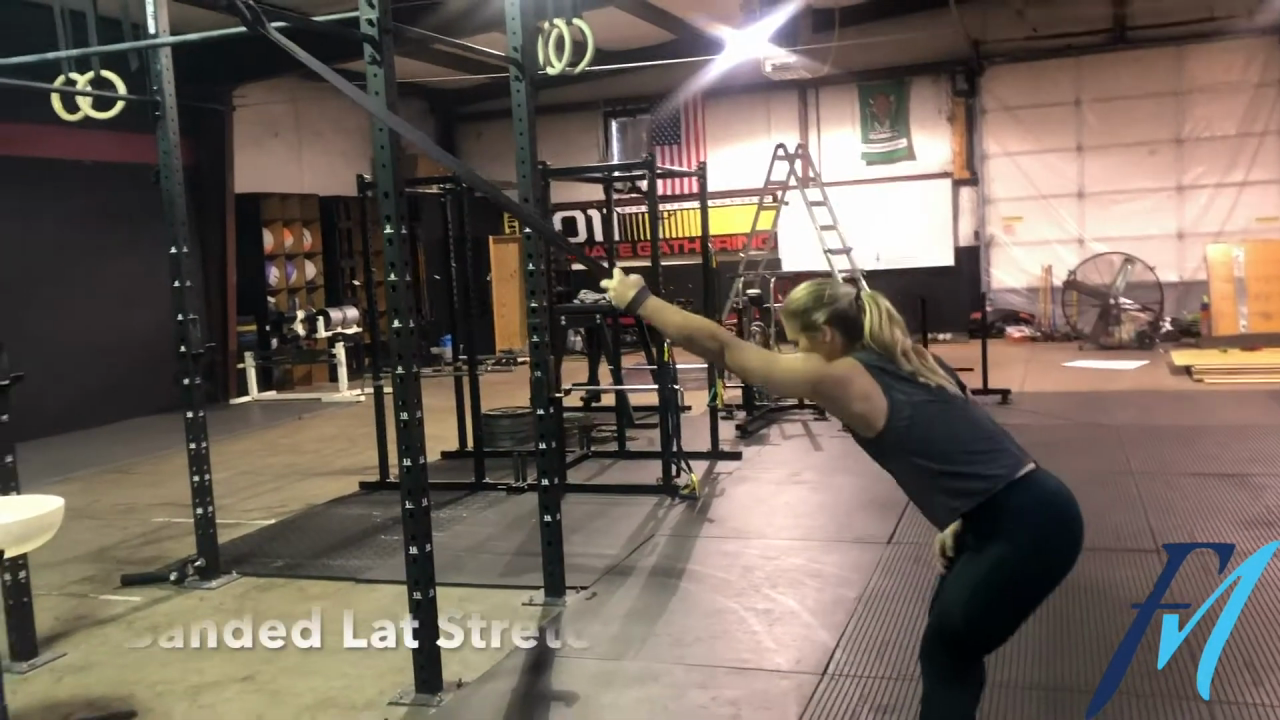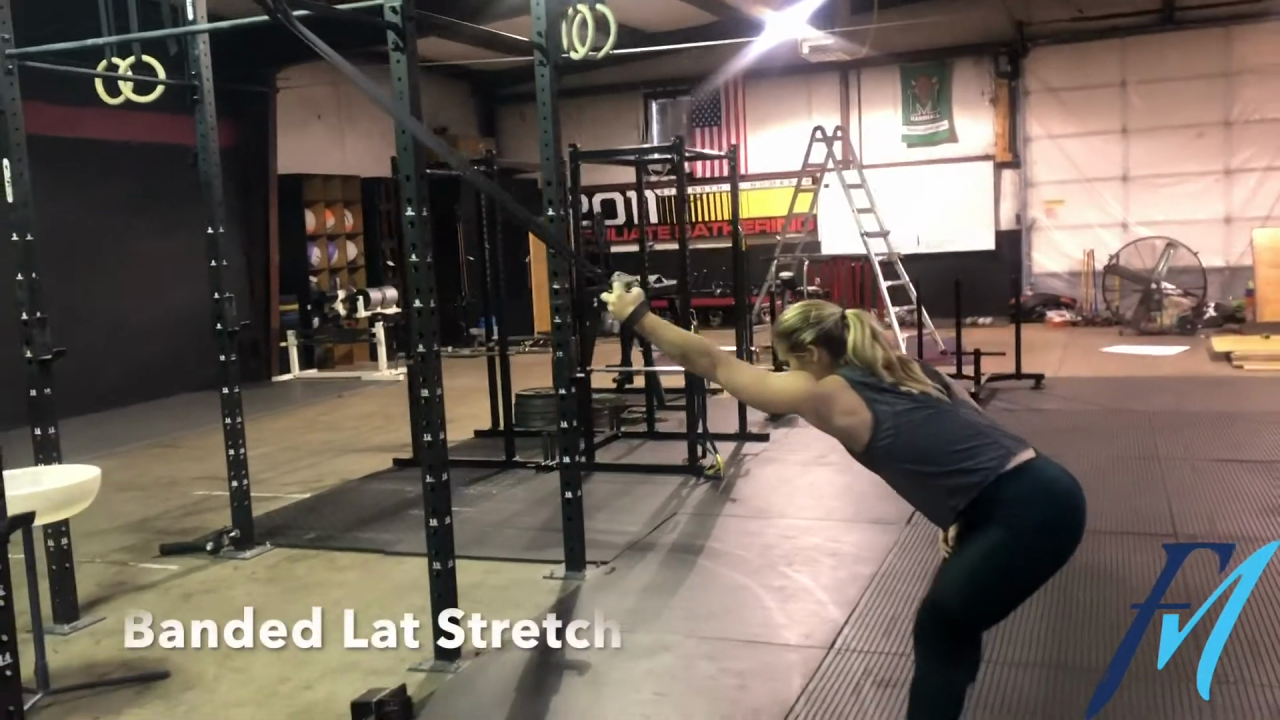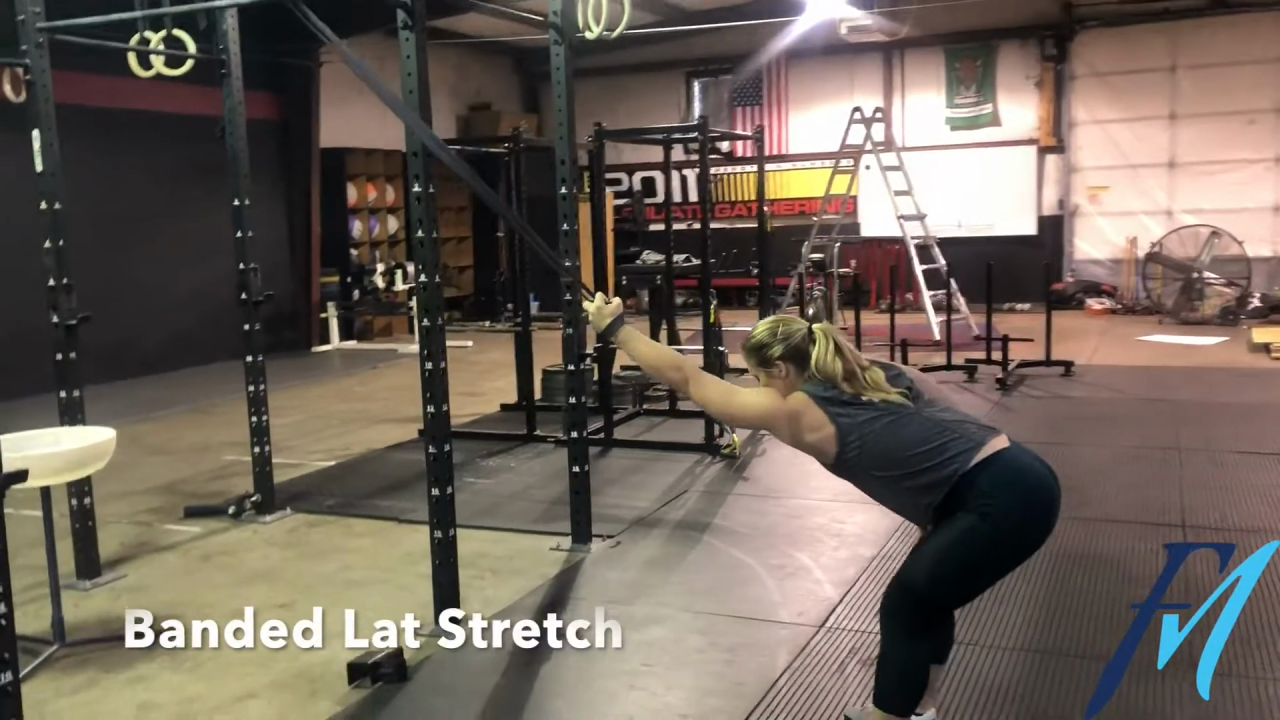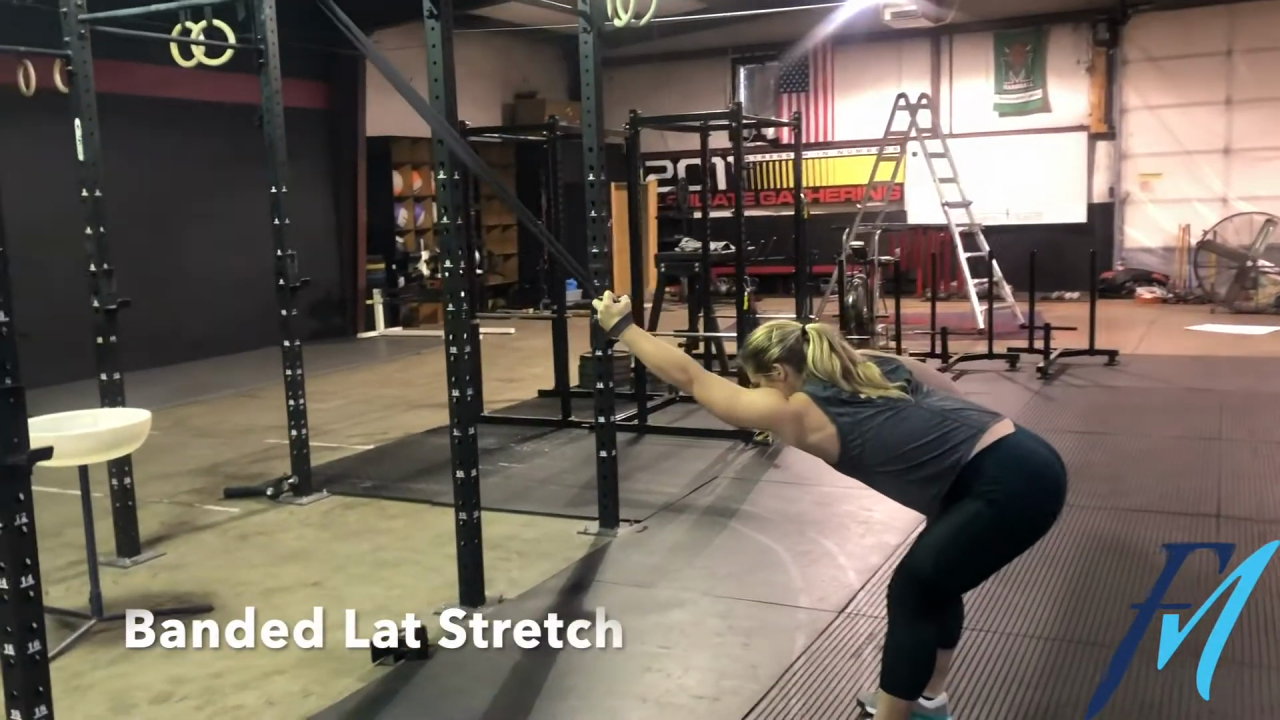
dt=0.5s
person 1, frame 1
left shoulder: (842, 381)
right shoulder: (906, 361)
left elbow: (722, 347)
left wrist: (638, 300)
right wrist: (960, 520)
left hip: (1029, 525)
right hip: (1014, 510)
left knee: (946, 654)
right knee: (950, 639)
person 1, frame 2
left shoulder: (829, 397)
right shoulder: (902, 370)
left elbow: (714, 364)
left wrist: (637, 316)
right wrist: (963, 515)
left hip: (1031, 510)
right hip: (1033, 491)
left knee: (938, 631)
right knee: (949, 619)
person 1, frame 3
left shoulder: (796, 413)
right shoulder: (876, 374)
left elbow: (686, 377)
left wrist: (614, 327)
right wrist: (937, 514)
left hip: (1005, 497)
right hip: (1015, 475)
left knee: (905, 609)
right knee: (924, 598)
person 1, frame 4
left shoulder: (798, 414)
right shoulder: (878, 366)
left elbow: (691, 377)
left hip: (1011, 483)
right hip: (1025, 459)
left knee: (913, 593)
right knee: (932, 582)
